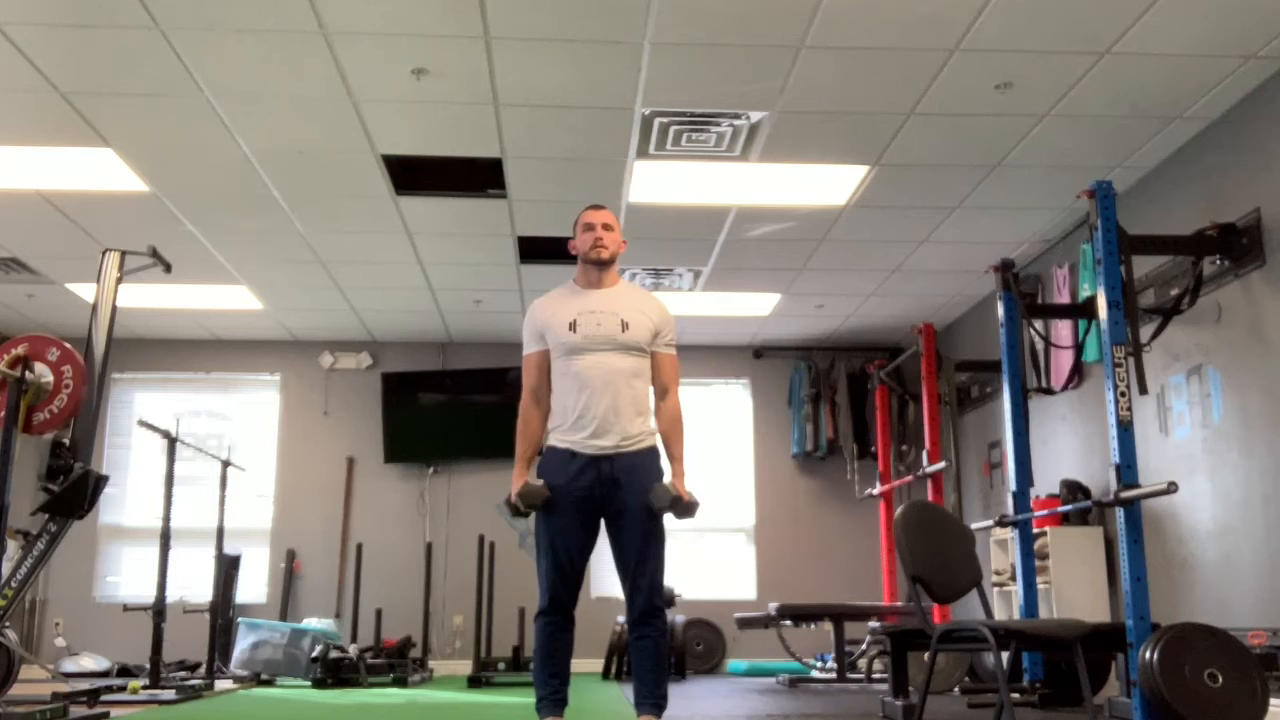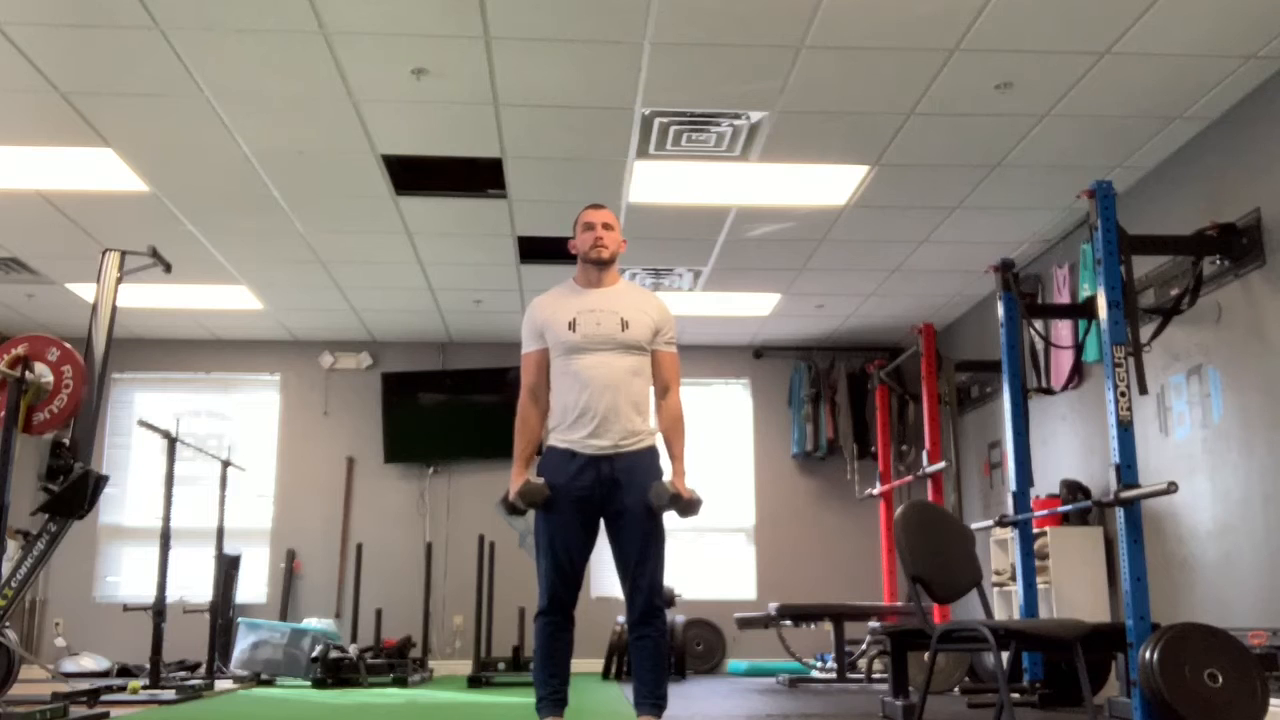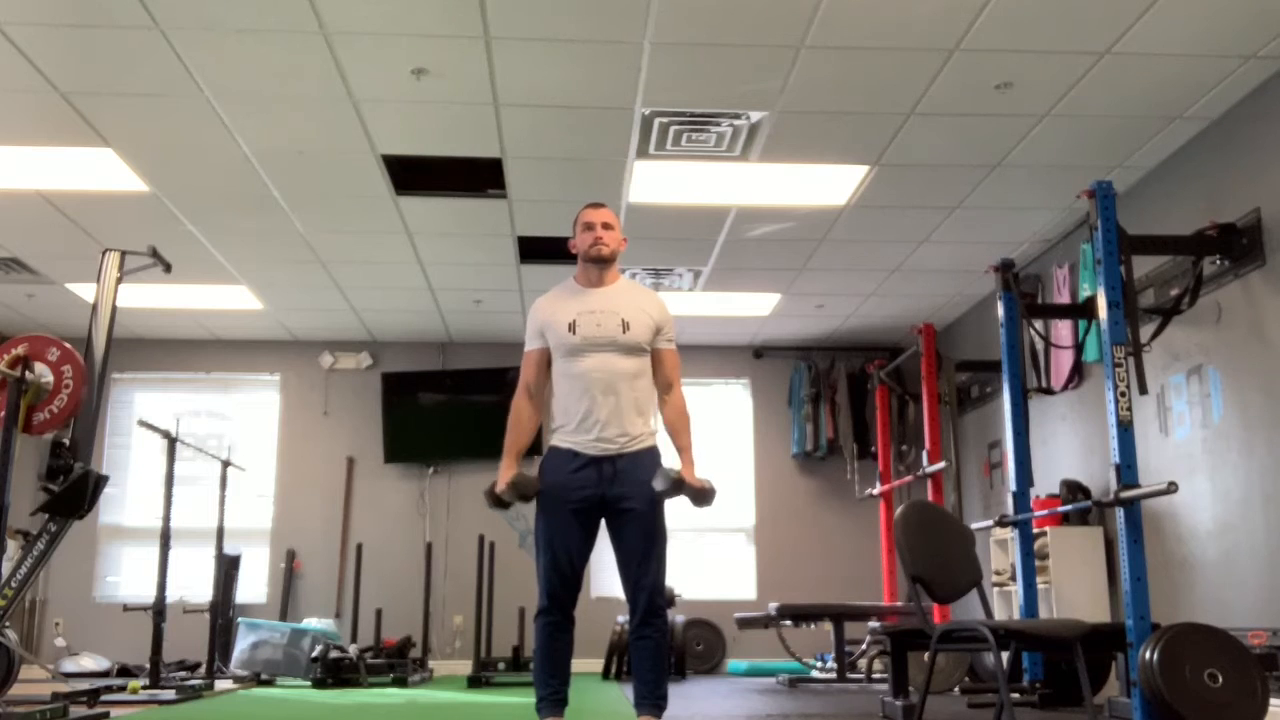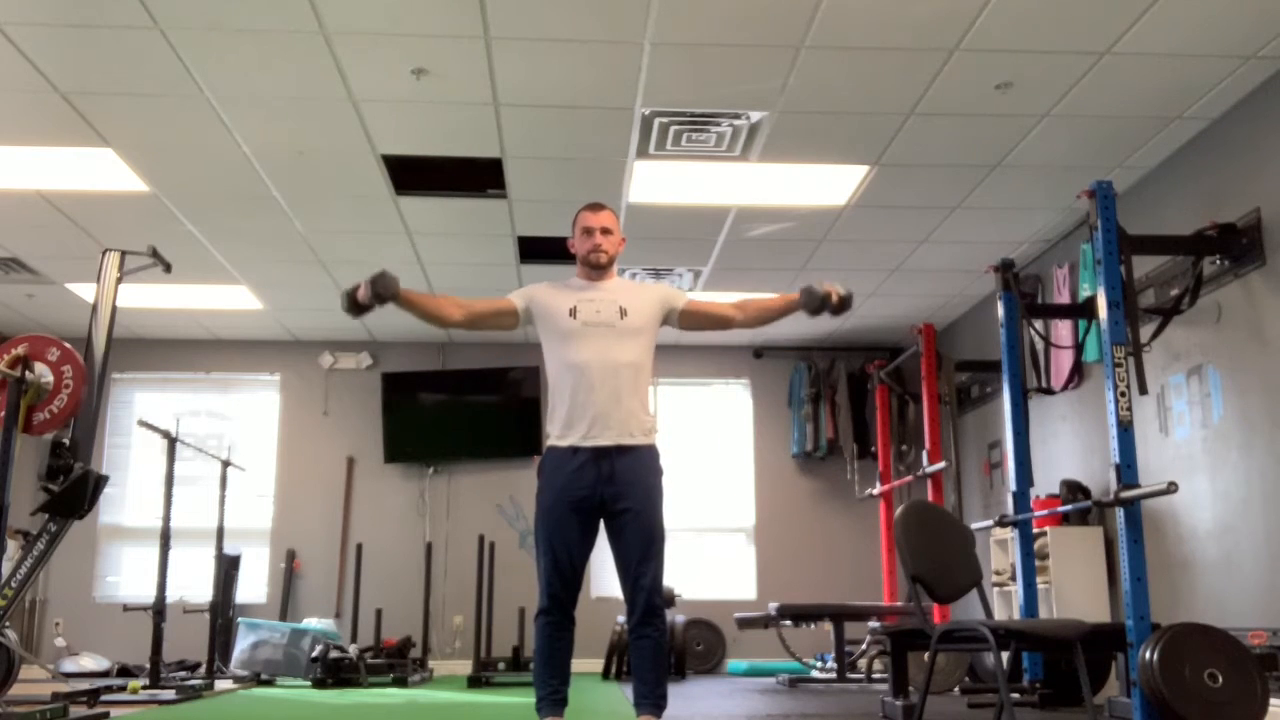
dt=0.5s
person 1, frame 1
left shoulder: (651, 309)
right shoulder: (545, 309)
left elbow: (667, 396)
right elbow: (534, 397)
left wrist: (678, 471)
right wrist: (520, 470)
left hip: (636, 464)
right hip: (566, 464)
left knee: (646, 599)
right knee: (556, 598)
person 1, frame 2
left shoulder: (651, 308)
right shoulder: (544, 308)
left elbow: (668, 394)
right elbow: (532, 397)
left wrist: (678, 469)
right wrist: (518, 469)
left hip: (635, 464)
right hip: (565, 464)
left knee: (645, 599)
right knee: (555, 599)
person 1, frame 3
left shoulder: (650, 305)
right shoulder: (547, 308)
left elbow: (669, 391)
right elbow: (529, 394)
left wrist: (686, 461)
right wrist: (509, 462)
left hip: (637, 464)
right hip: (567, 465)
left knee: (647, 599)
right knee: (555, 599)
person 1, frame 4
left shoulder: (651, 297)
right shoulder: (543, 298)
left elbow: (735, 312)
right elbow: (459, 312)
left wrist: (803, 298)
right wrist: (394, 293)
left hip: (634, 460)
right hip: (567, 462)
left knee: (646, 597)
right knee: (556, 598)
